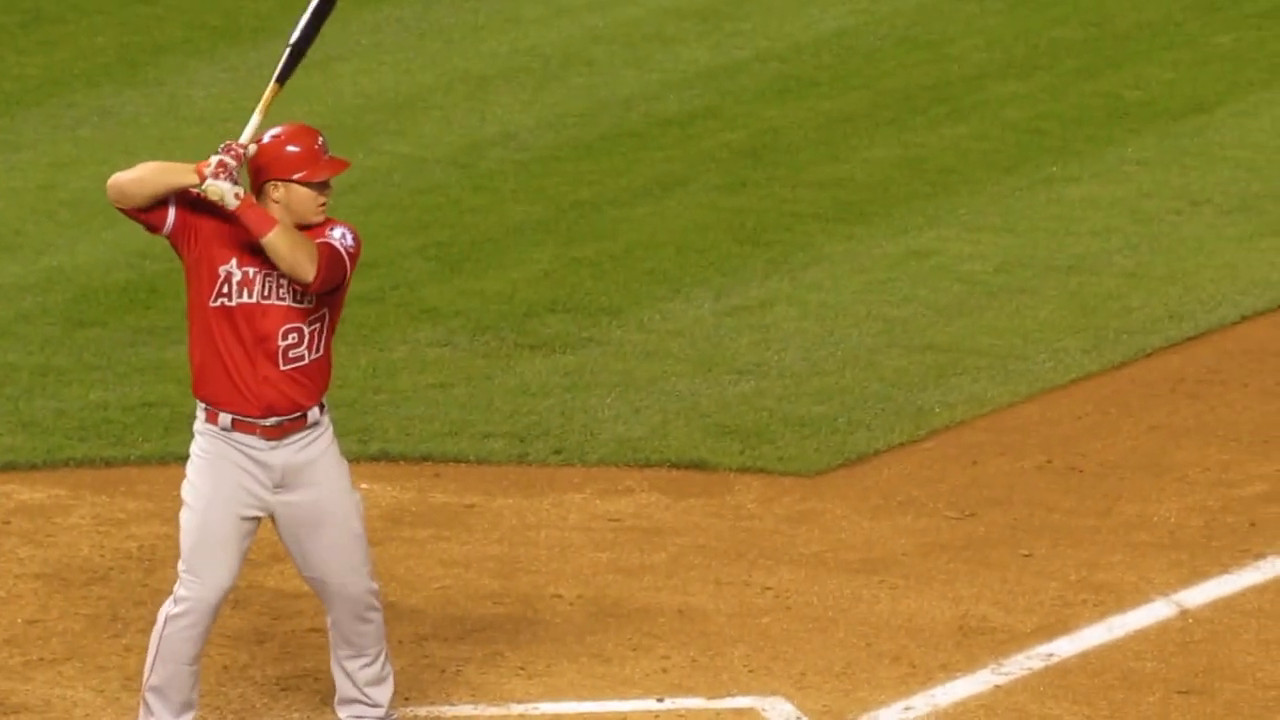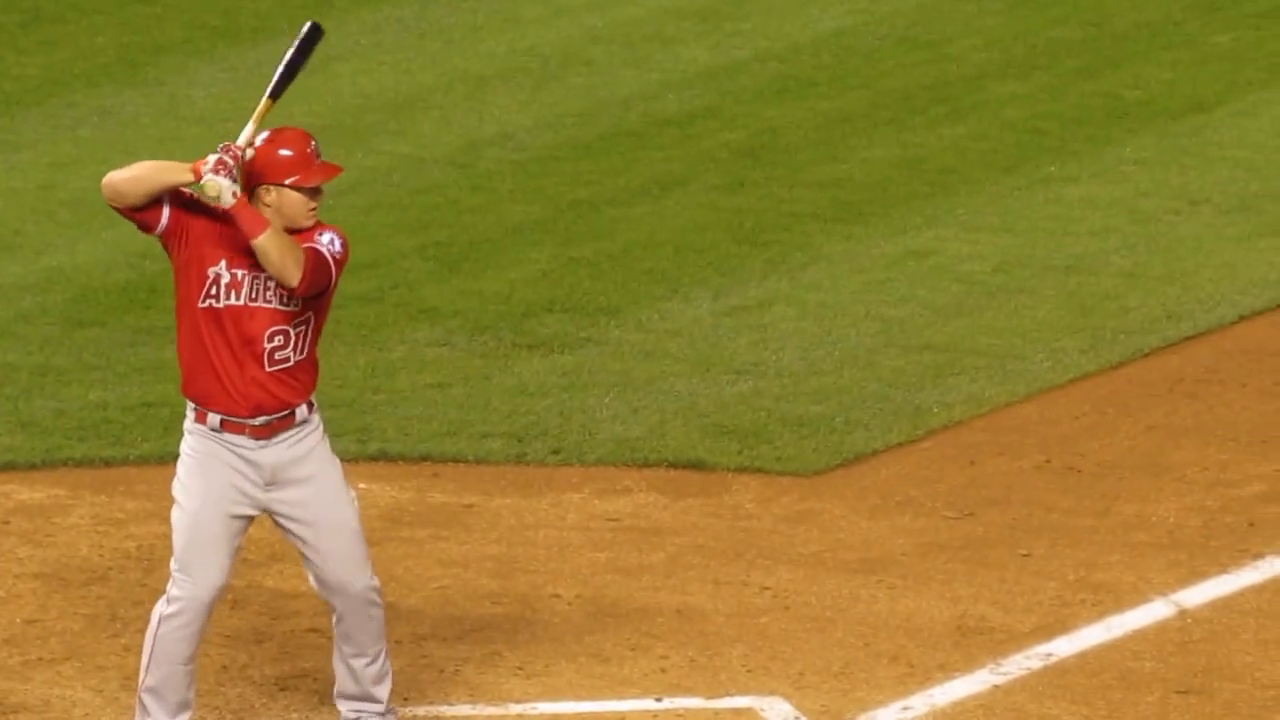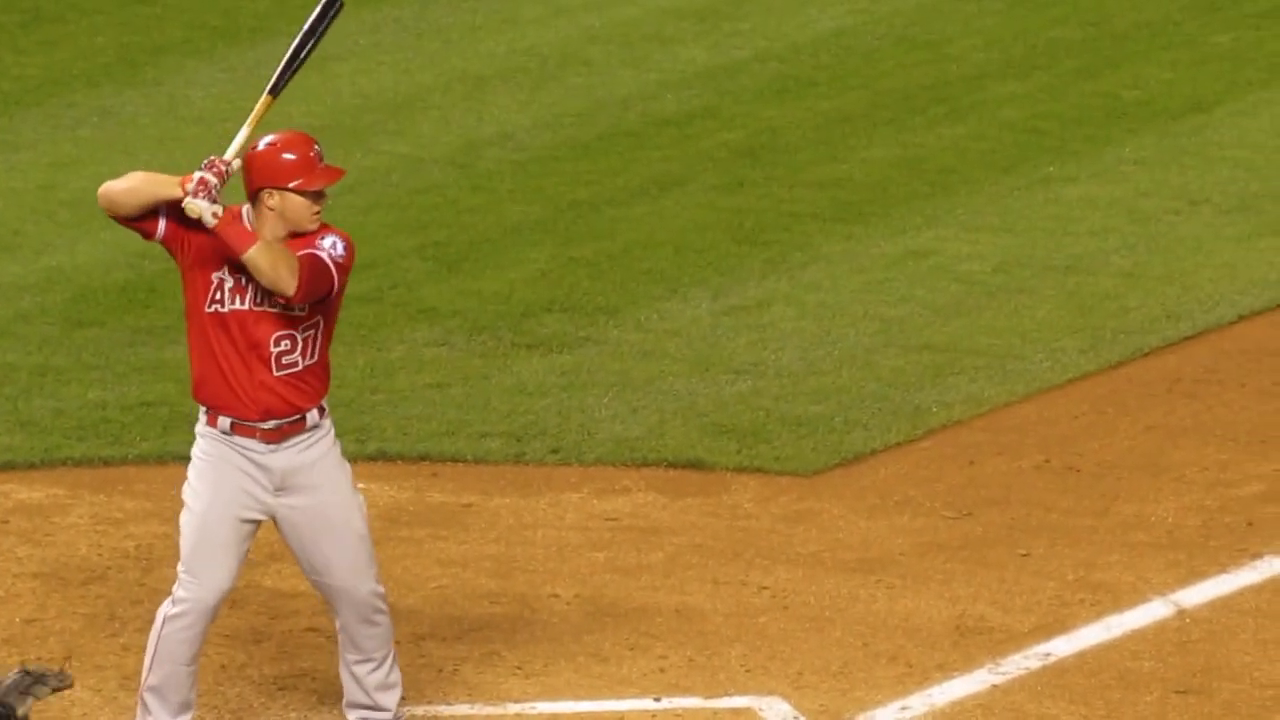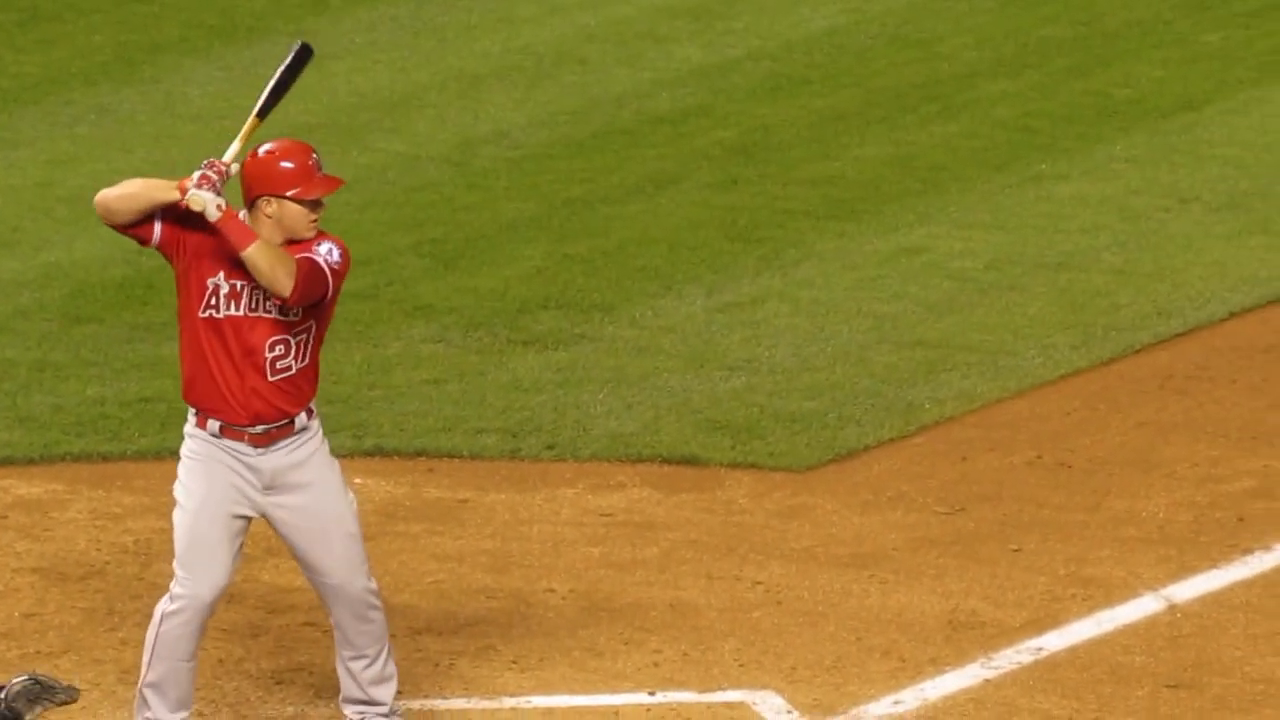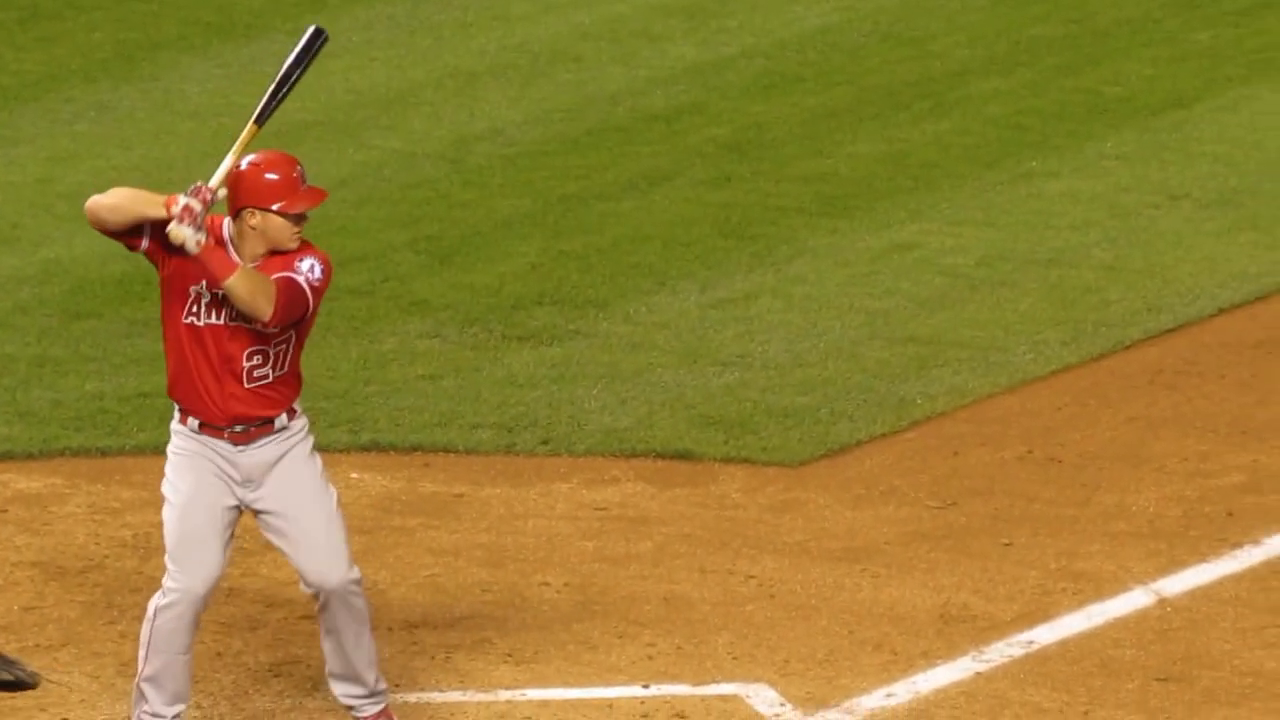
dt=0.2s
person 1, frame 1
left shoulder: (338, 240)
right shoulder: (204, 225)
left elbow: (306, 268)
right elbow: (120, 189)
left wrist: (238, 201)
right wrist: (203, 173)
left hip: (308, 444)
right hip: (225, 446)
left knee: (353, 590)
right knee: (197, 595)
person 1, frame 2
left shoulder: (327, 244)
right shoulder: (197, 224)
left elbow: (294, 272)
right elbow: (115, 187)
left wrist: (230, 201)
right wrist: (198, 173)
left hip: (299, 442)
right hip: (216, 445)
left knee: (355, 585)
right knee: (191, 593)
person 1, frame 3
left shoulder: (332, 247)
right shoulder: (197, 231)
left elbow: (290, 280)
right elbow: (112, 197)
left wrist: (217, 217)
right wrist: (186, 187)
left hip: (309, 448)
right hip: (226, 449)
left knee: (360, 593)
right knee: (196, 596)
person 1, frame 4
left shoulder: (327, 254)
right shoulder: (194, 235)
left elbow: (286, 282)
right elbow: (108, 205)
left wrist: (220, 215)
right wrist: (185, 190)
left hip: (297, 447)
right hip: (215, 451)
left knee: (353, 586)
right knee: (193, 592)
person 1, frame 5
left shoulder: (309, 265)
right shoulder: (186, 234)
left elbow: (267, 307)
right elbow: (99, 209)
left wrist: (200, 245)
right wrist: (175, 208)
left hip: (280, 444)
right hip: (200, 447)
left knee: (333, 576)
right knee: (185, 587)
